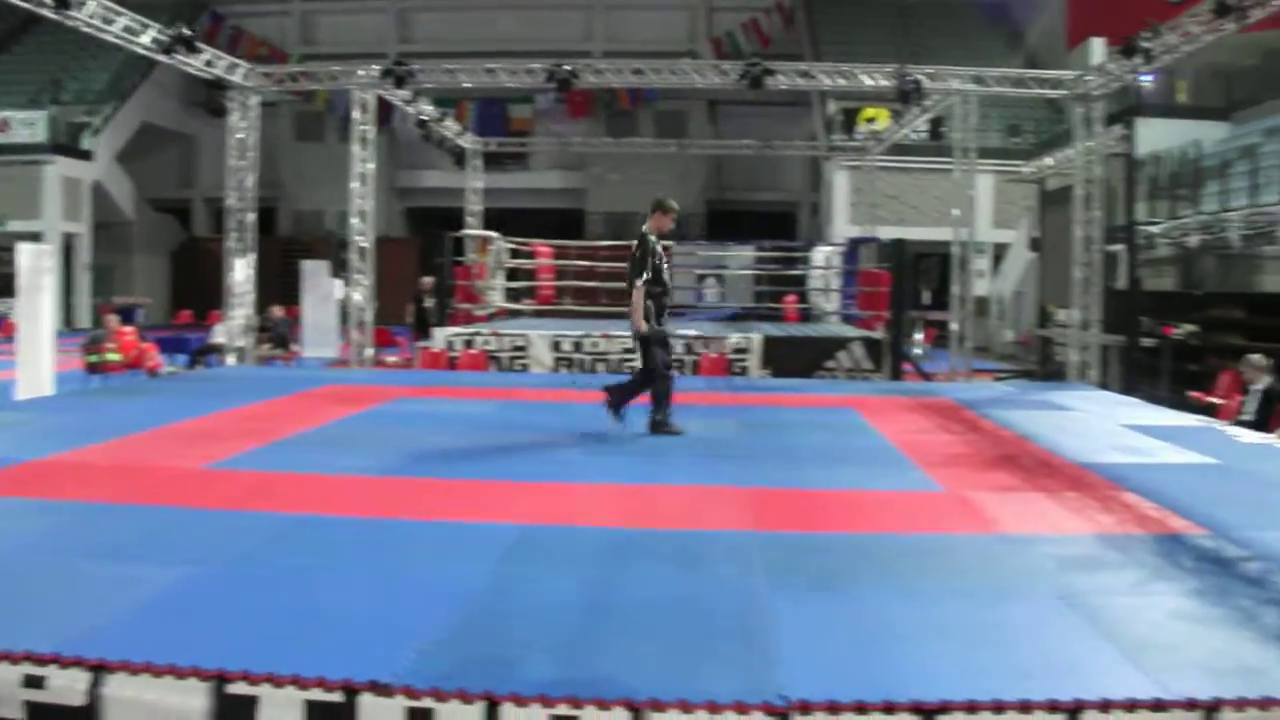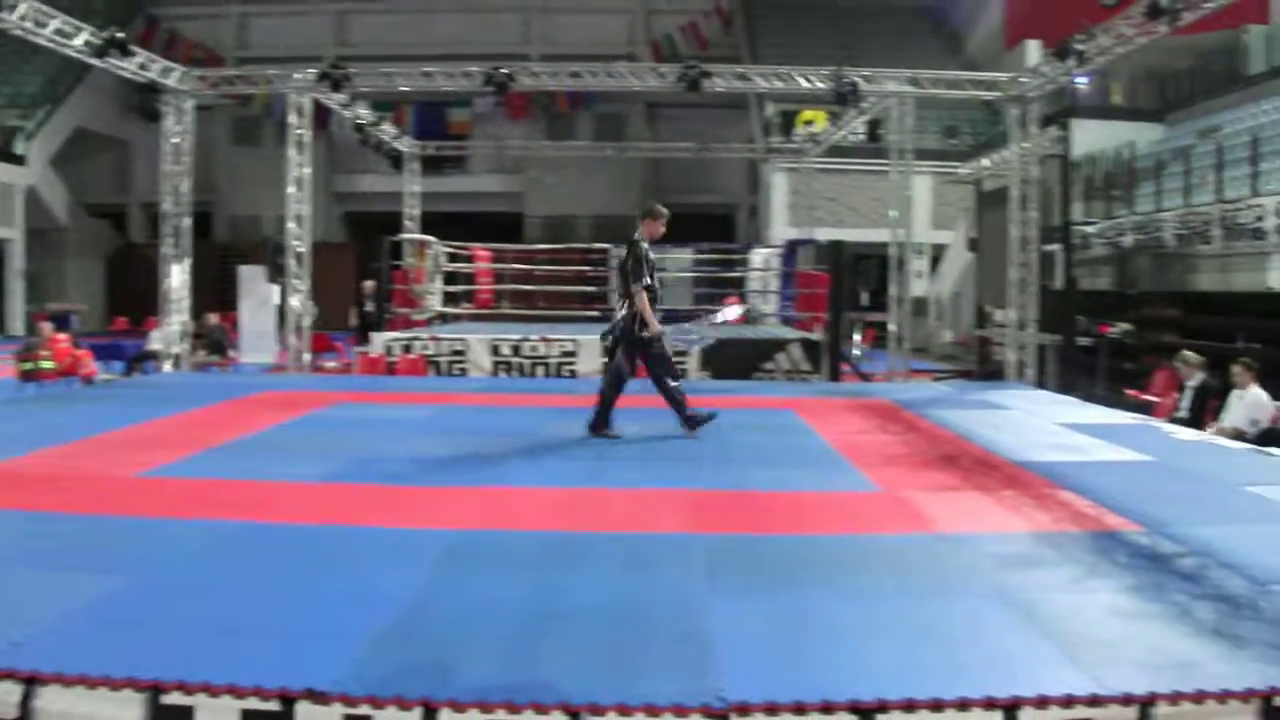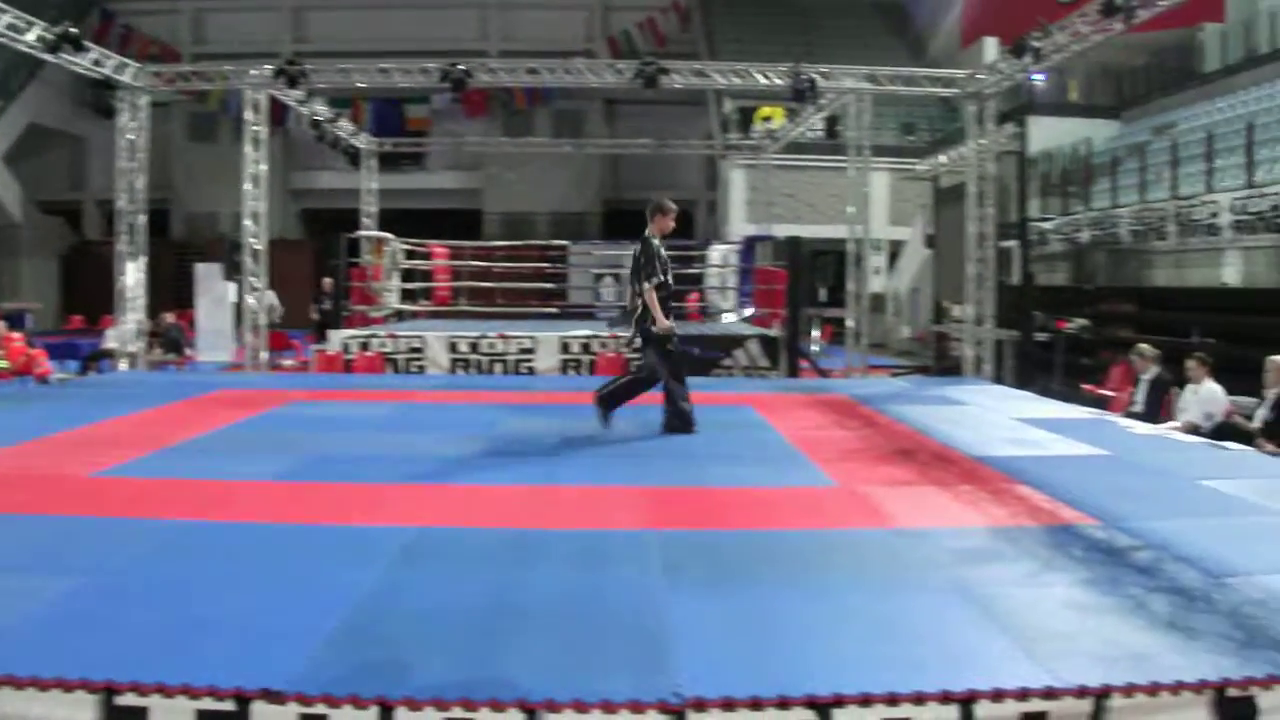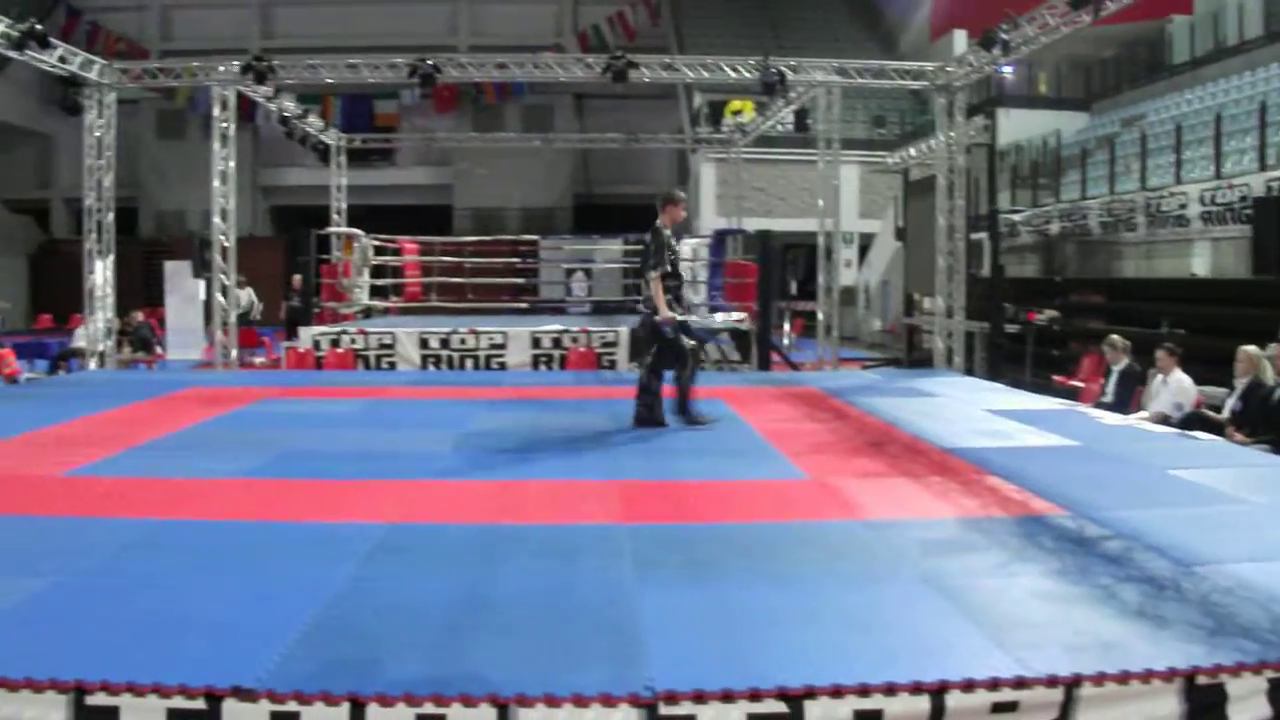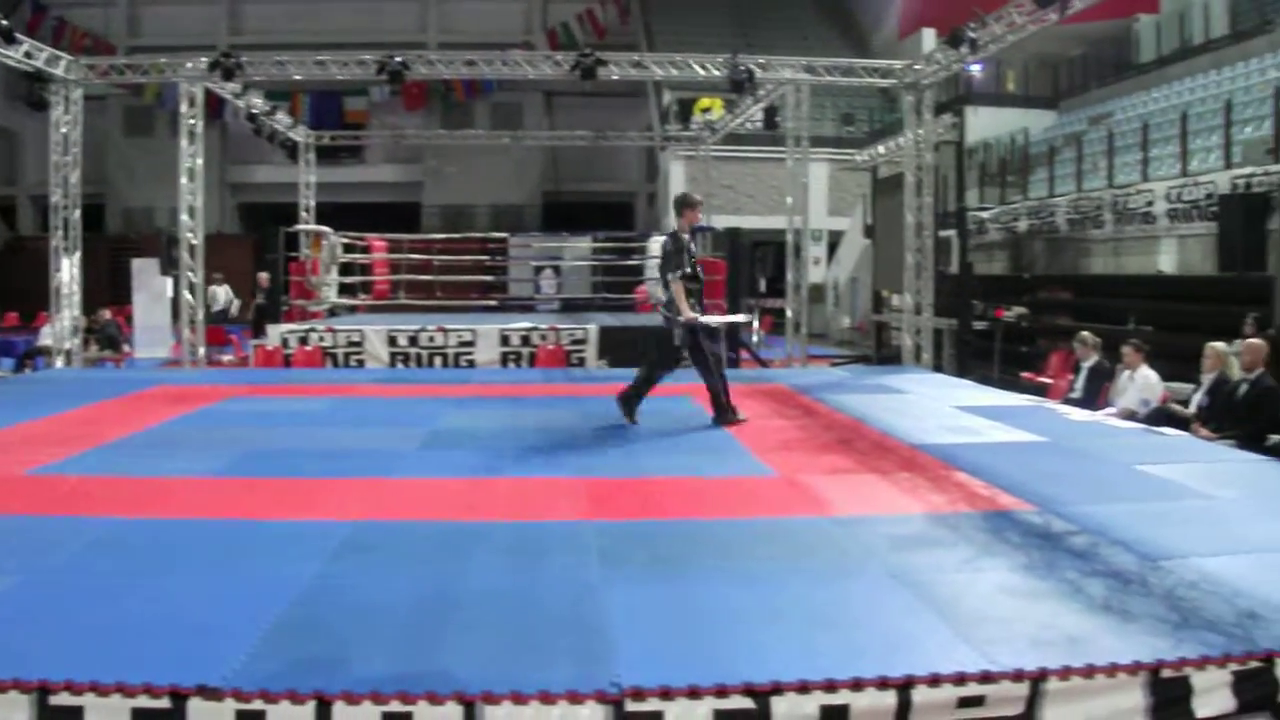
dt=0.2s
person 1, frame 1
left shoulder: (651, 242)
right shoulder: (645, 244)
right elbow: (638, 285)
right wrist: (639, 320)
left hip: (653, 316)
right hip: (648, 316)
left knee: (655, 367)
right knee: (660, 368)
left ankle: (616, 395)
right ankle: (660, 420)
person 1, frame 2
left shoulder: (640, 248)
right shoulder: (638, 250)
right elbow: (638, 289)
right wrist: (651, 321)
left hip: (640, 323)
right hip: (633, 322)
left knee: (664, 370)
right knee: (618, 373)
left ankle: (687, 417)
right ankle: (599, 423)
person 1, frame 3
left shoulder: (651, 245)
right shoulder: (649, 247)
left elbow: (636, 285)
right elbow: (647, 288)
right wrist: (660, 319)
left hip: (651, 318)
right hip: (652, 320)
left knee: (673, 368)
right knee: (652, 371)
left ankle: (680, 420)
right ankle: (607, 398)
person 1, frame 4
left shoulder: (663, 236)
right shoulder: (660, 238)
right elbow: (653, 276)
right wrist: (662, 308)
left hip: (666, 308)
right hip: (664, 309)
left knee: (654, 363)
right knee: (687, 355)
left ankle: (647, 414)
right ankle: (684, 408)
person 1, frame 5
left shoulder: (680, 239)
right shoulder: (679, 241)
right elbow: (674, 279)
right wrist: (685, 310)
left hip: (677, 310)
right hip: (681, 312)
left knee: (665, 359)
right knee: (710, 358)
left ankle: (629, 399)
right ankle: (724, 413)
